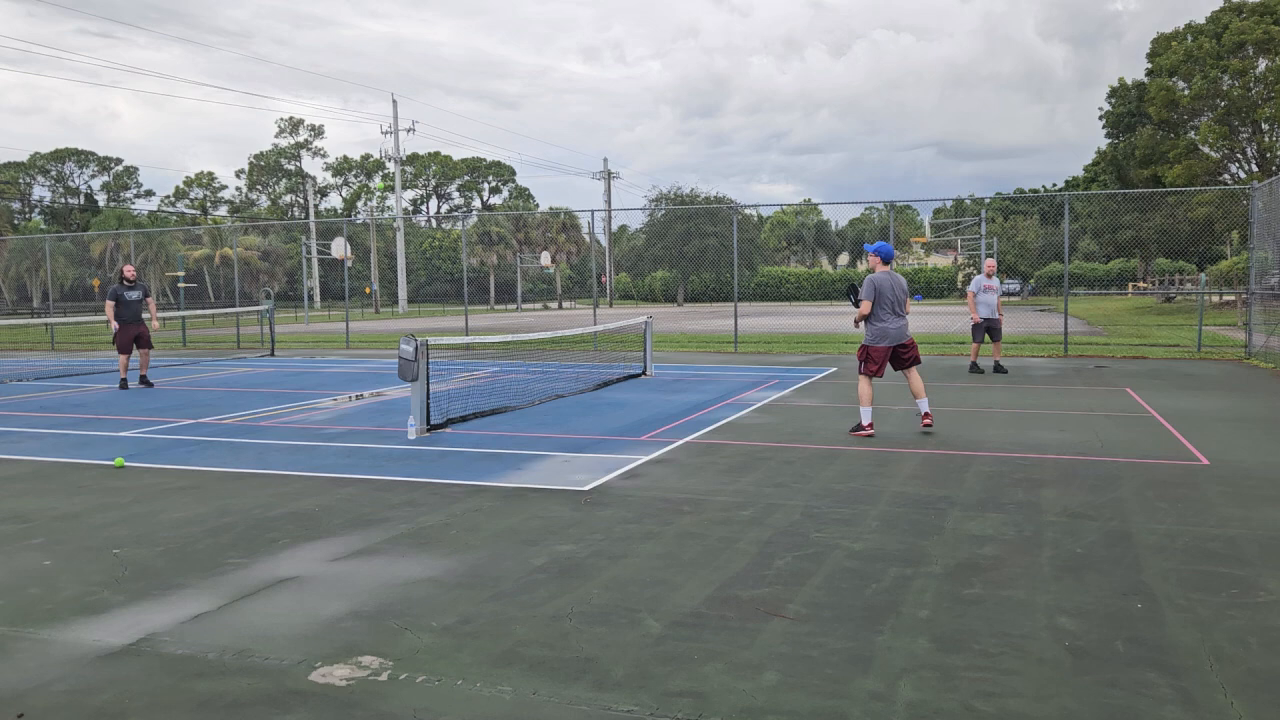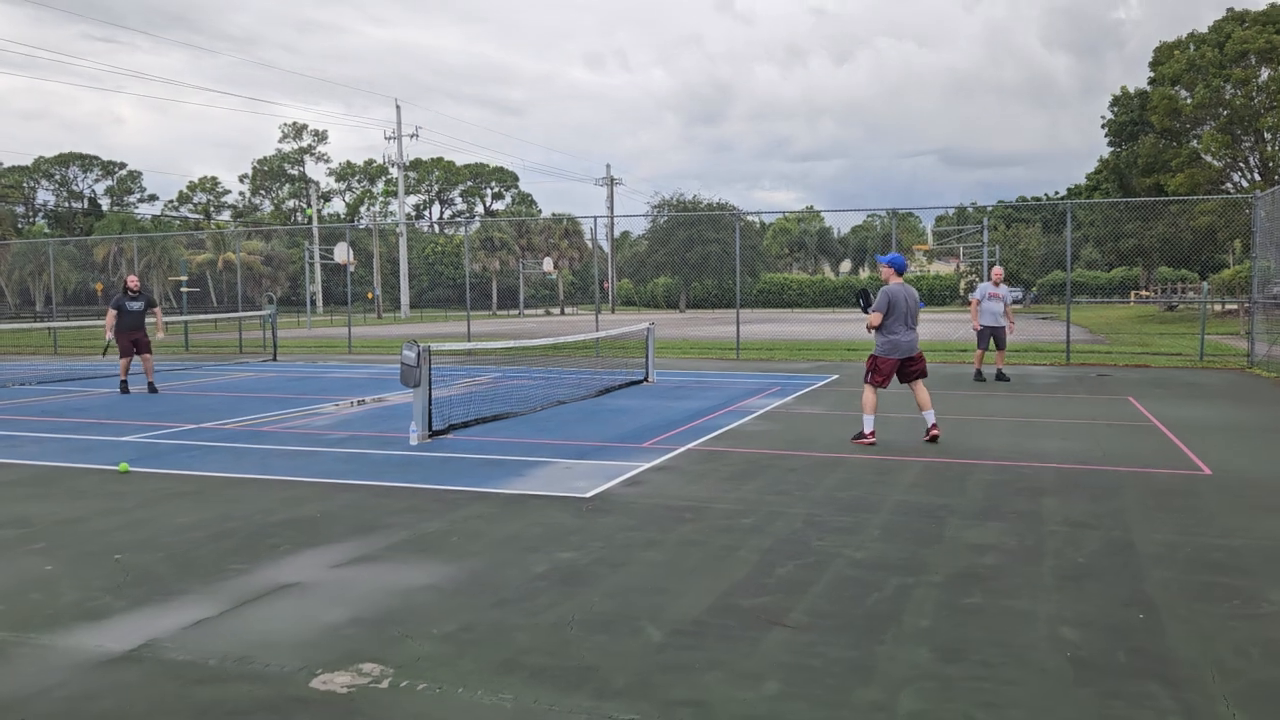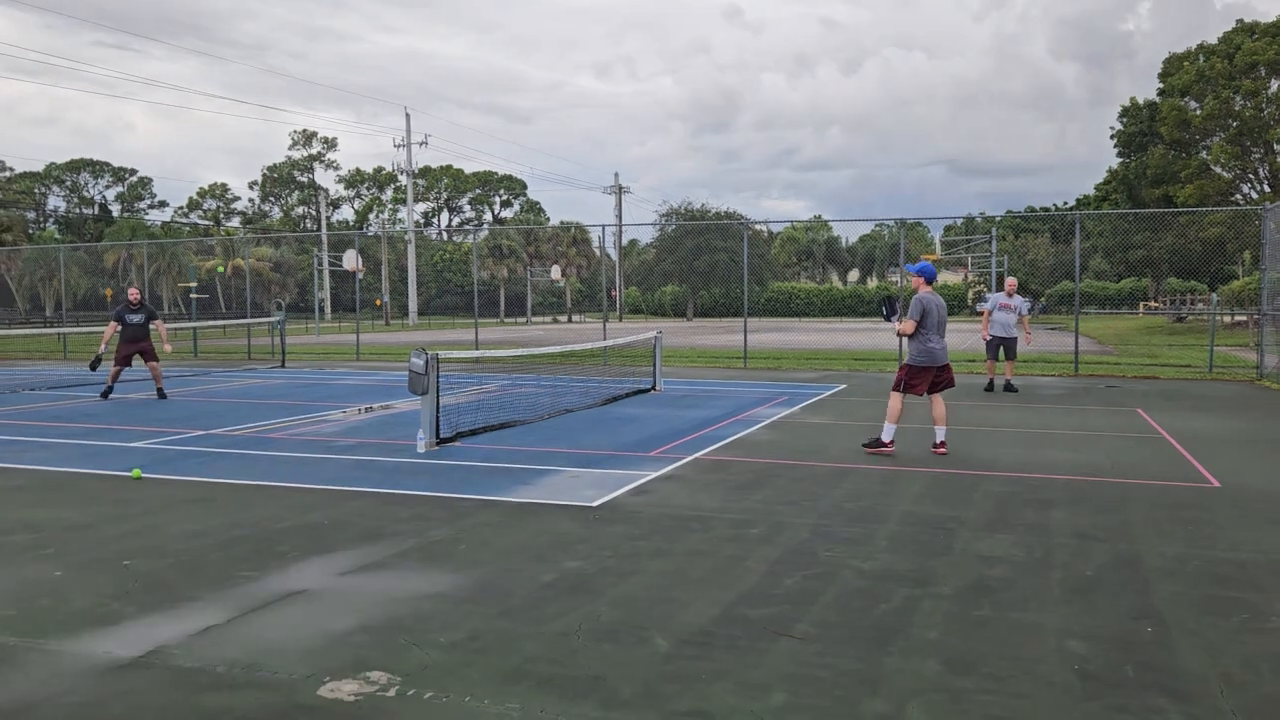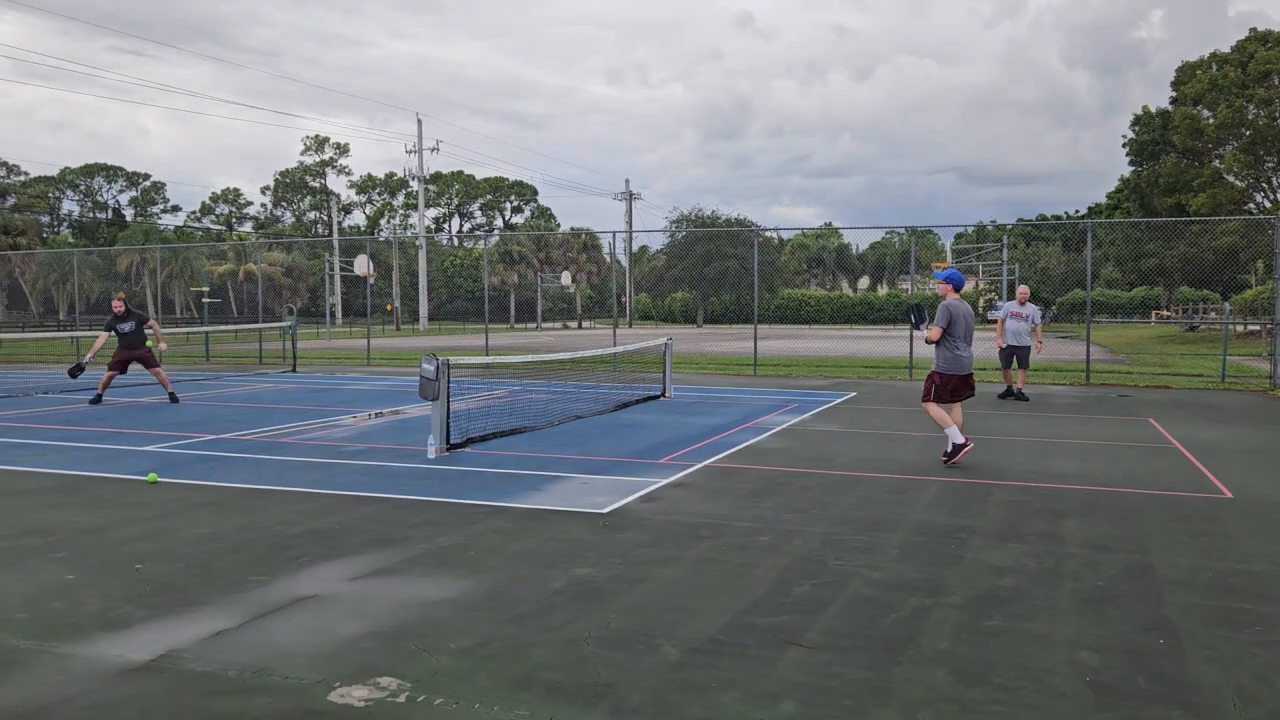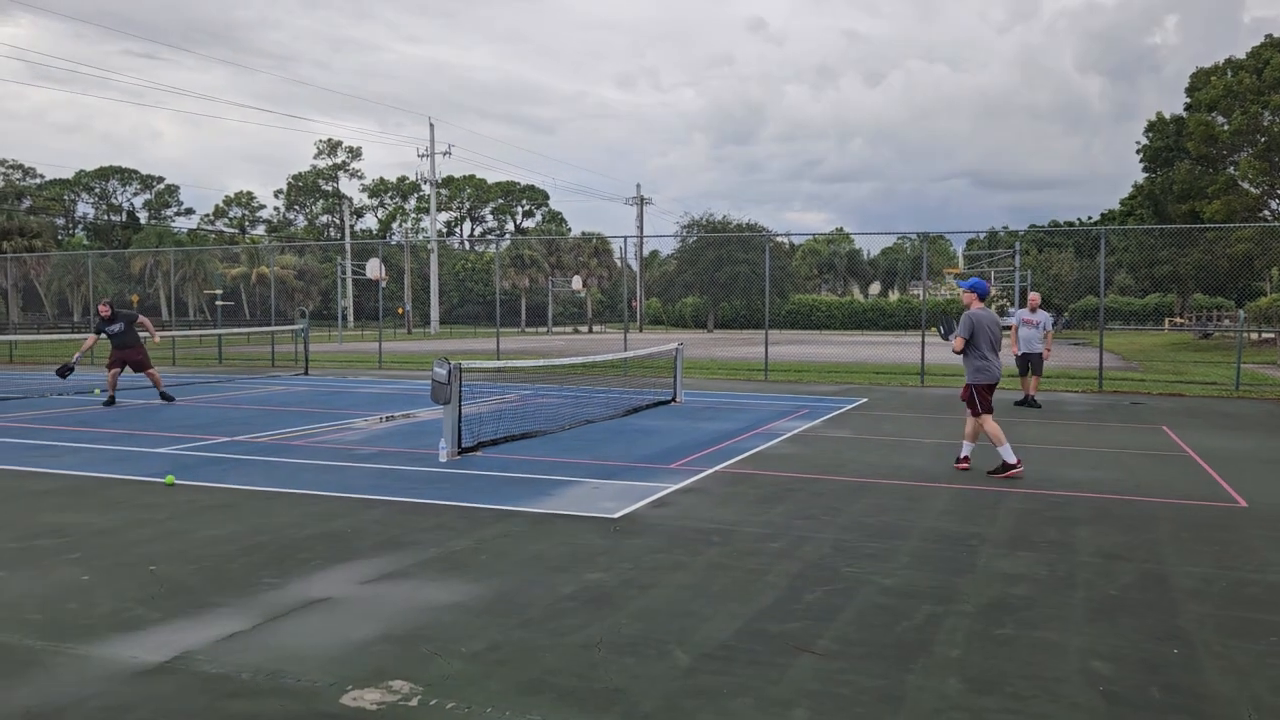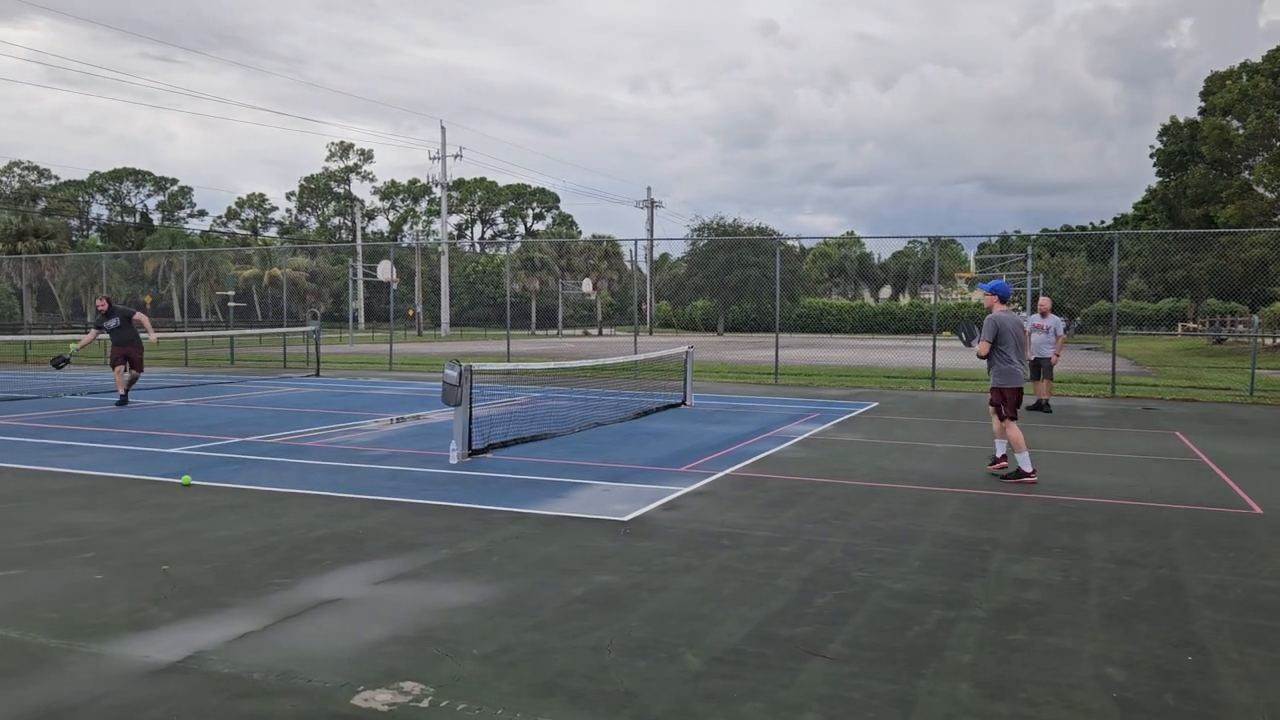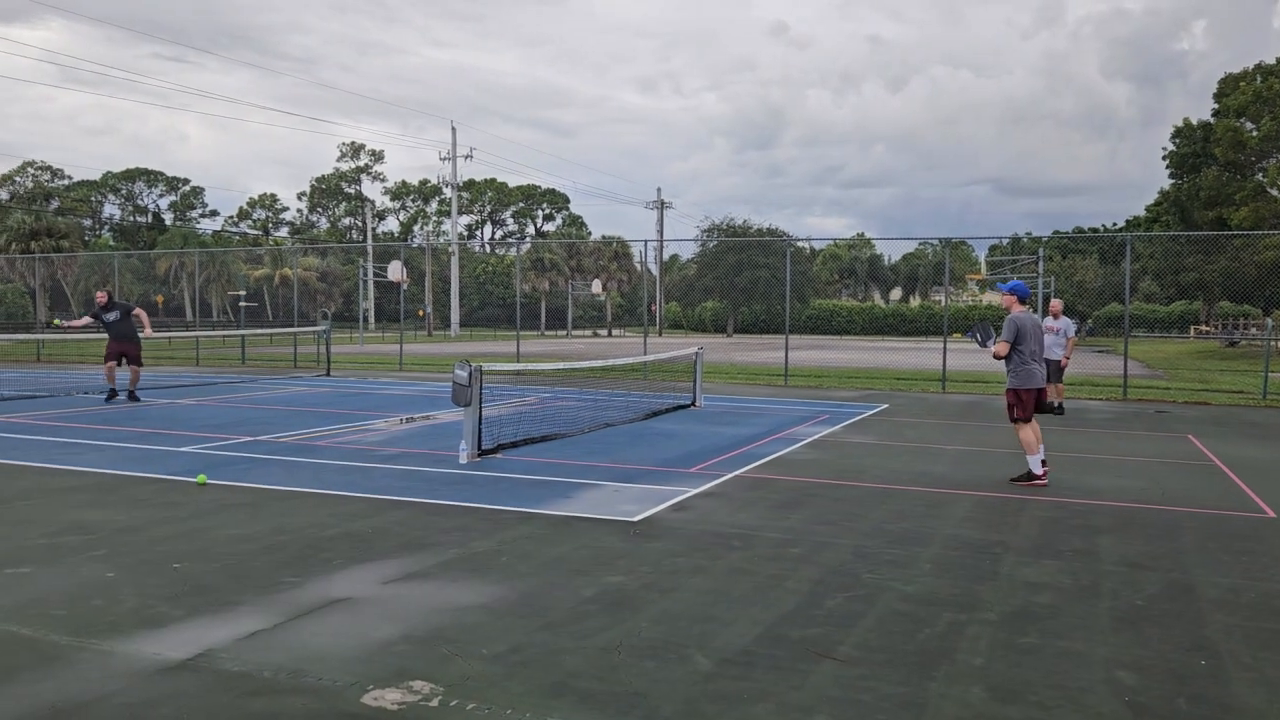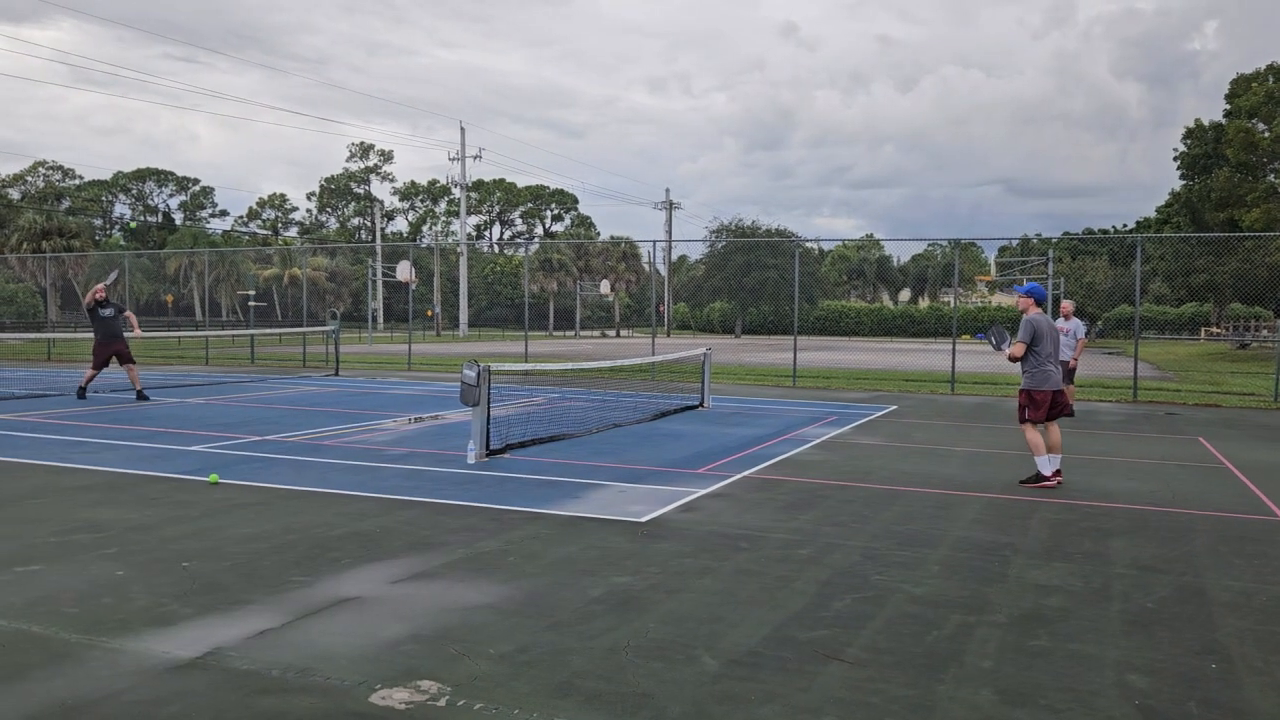
dt=0.2s
person 1, frame 1
left shoulder: (872, 280)
right shoulder: (901, 280)
left elbow: (865, 310)
right elbow: (907, 309)
left wrist: (857, 319)
left hip: (877, 338)
right hip: (901, 335)
left knee: (865, 378)
right knee: (911, 372)
left ankle: (866, 424)
right ankle: (926, 413)
person 1, frame 2
left shoulder: (887, 291)
right shoulder: (913, 292)
left elbow: (875, 322)
left wrist: (868, 324)
left hip: (887, 349)
right hip: (910, 347)
left knee: (870, 387)
right knee: (917, 385)
left ankle: (868, 432)
right ankle: (932, 426)
person 1, frame 3
left shoulder: (919, 299)
right shoulder: (940, 300)
left elbow: (909, 330)
left wrist: (899, 328)
right wrist: (906, 325)
left hip: (920, 358)
right hip: (940, 357)
left knee: (896, 395)
right knee: (936, 397)
left ankle: (886, 440)
right ankle: (940, 441)
person 1, frame 4
left shoulder: (946, 306)
right shoulder: (967, 308)
left elbow: (934, 336)
left wrist: (927, 335)
right wrist: (933, 332)
left hip: (946, 366)
right hip: (964, 364)
left knee: (929, 404)
right knee: (954, 405)
left ankle: (960, 441)
right ankle: (953, 449)
person 1, frame 5
left shoulder: (969, 316)
right shoulder: (994, 317)
left elbow: (957, 347)
left wrist: (954, 345)
left hip: (978, 375)
right hip: (992, 372)
left knee: (984, 419)
right knee: (974, 413)
left ankle: (1011, 461)
right ankle: (964, 456)
person 1, frame 6
left shoulder: (993, 319)
right shoulder: (1017, 319)
left elbow: (983, 351)
left wrist: (978, 349)
left hip: (1003, 378)
right hip: (1016, 375)
left knee: (1008, 423)
right knee: (994, 411)
left ankle: (1027, 470)
right ankle: (1000, 455)
person 1, frame 7
left shoulder: (1013, 319)
right shoulder: (1034, 320)
left elbow: (1002, 351)
left wrist: (994, 350)
right wrist: (1000, 349)
left hip: (1021, 380)
right hip: (1037, 378)
left knee: (1021, 424)
right knee: (1029, 420)
left ankle: (1037, 473)
right ankle: (1040, 461)
person 1, frame 8
left shoulder: (1029, 321)
right shoulder: (1049, 322)
left elbow: (1018, 352)
left wrist: (1009, 353)
right wrist: (1016, 353)
left hip: (1036, 382)
right hip: (1054, 381)
left knee: (1029, 426)
right knee: (1051, 424)
left ankle: (1045, 474)
right ankle: (1054, 470)
